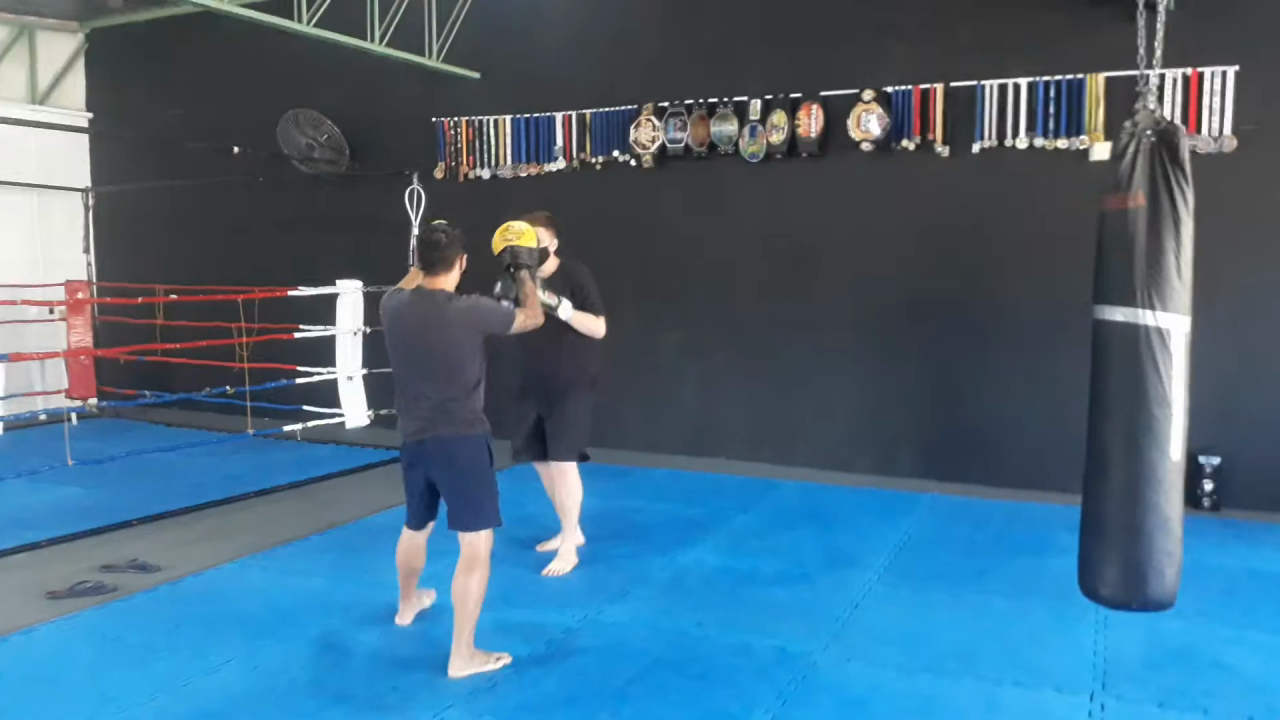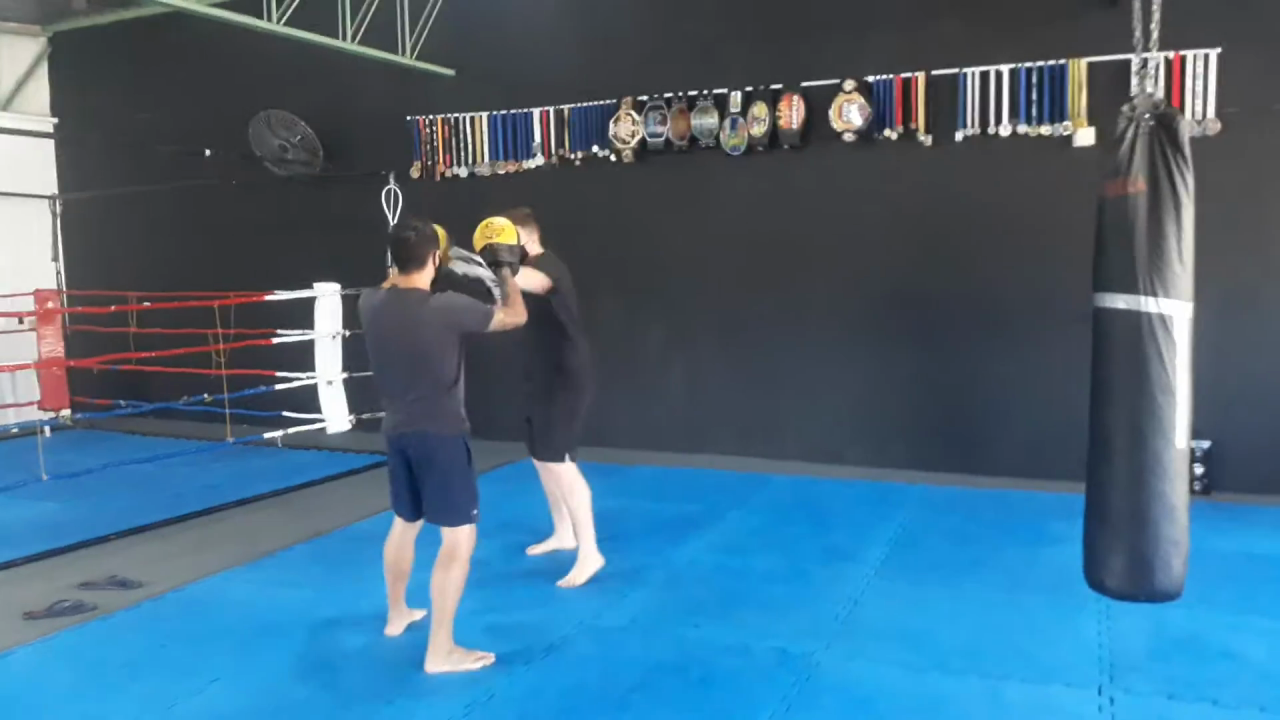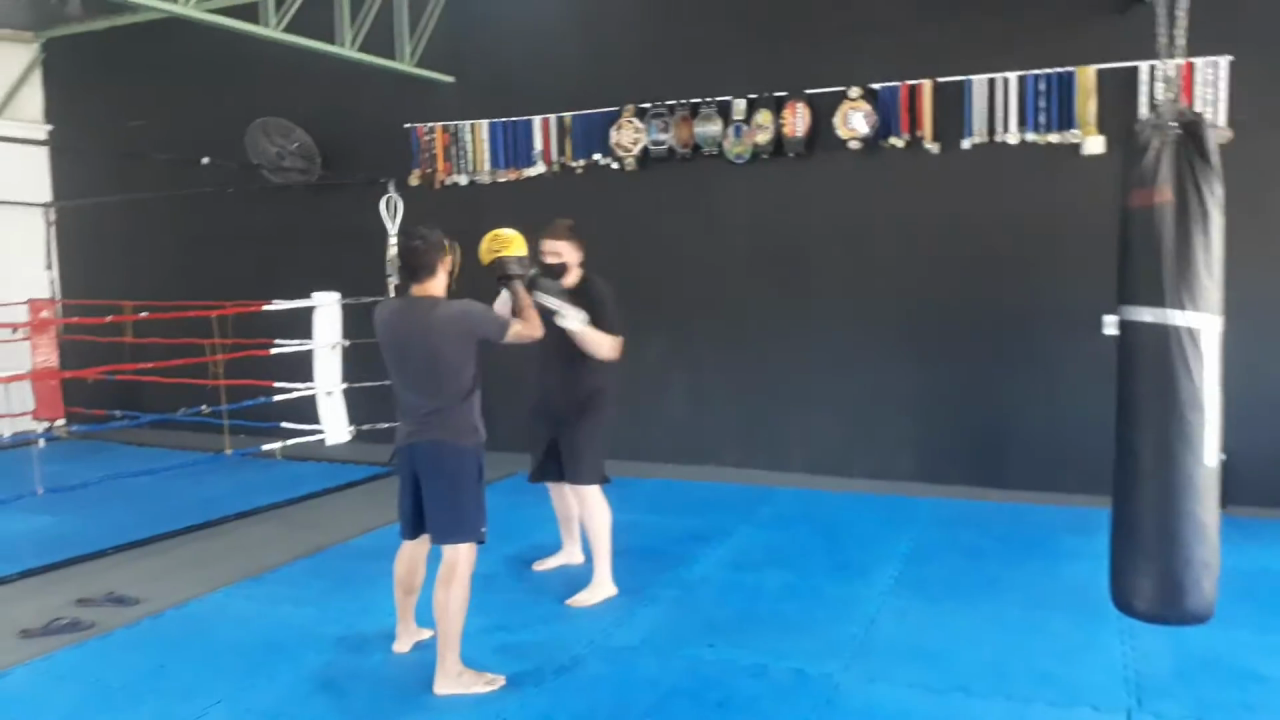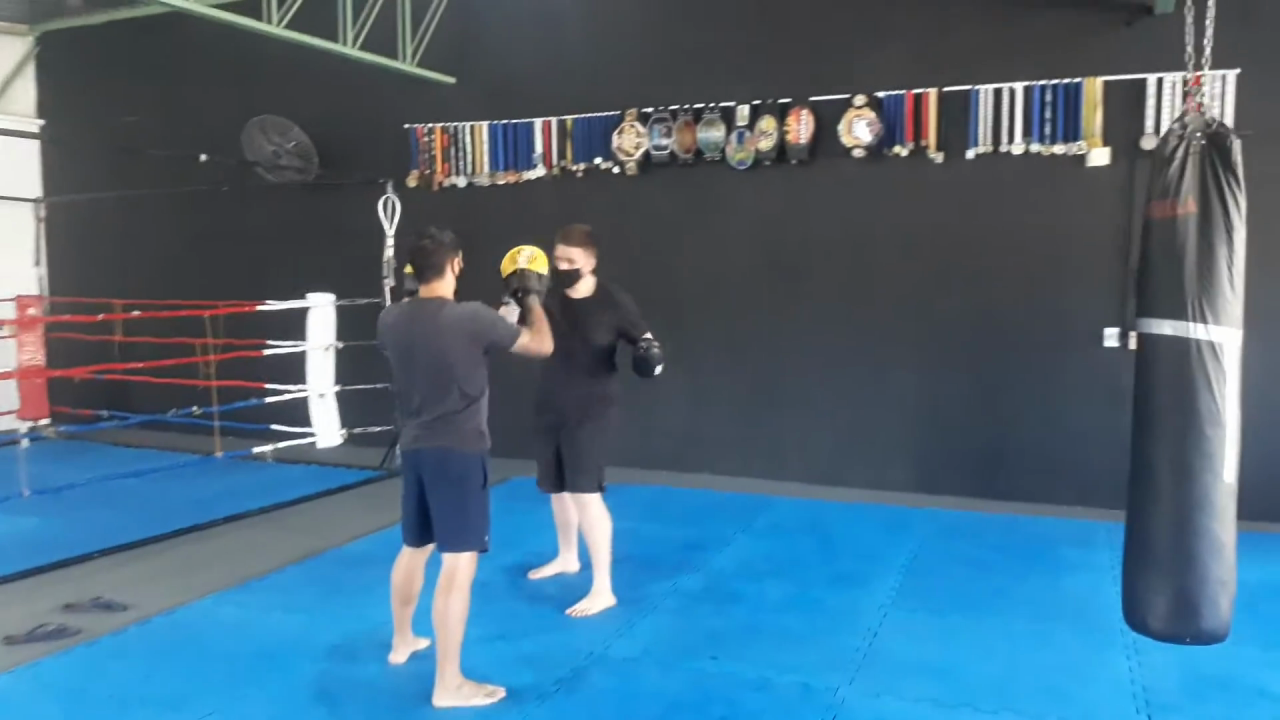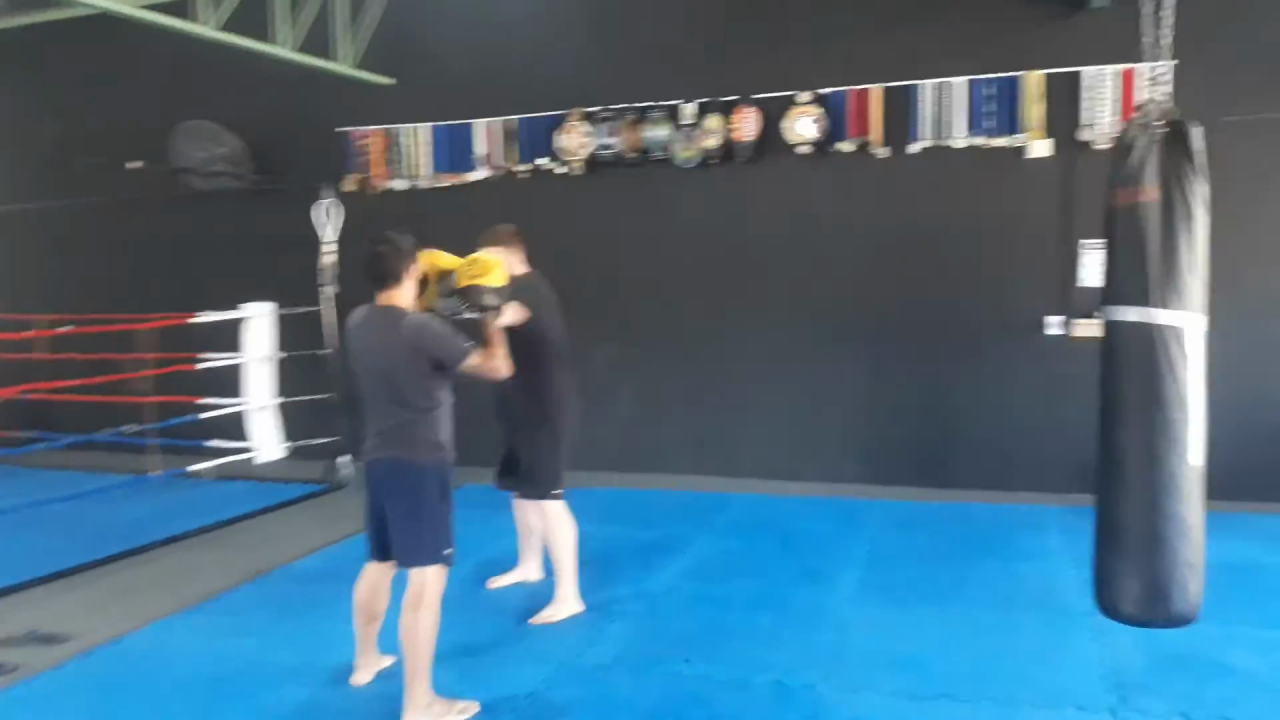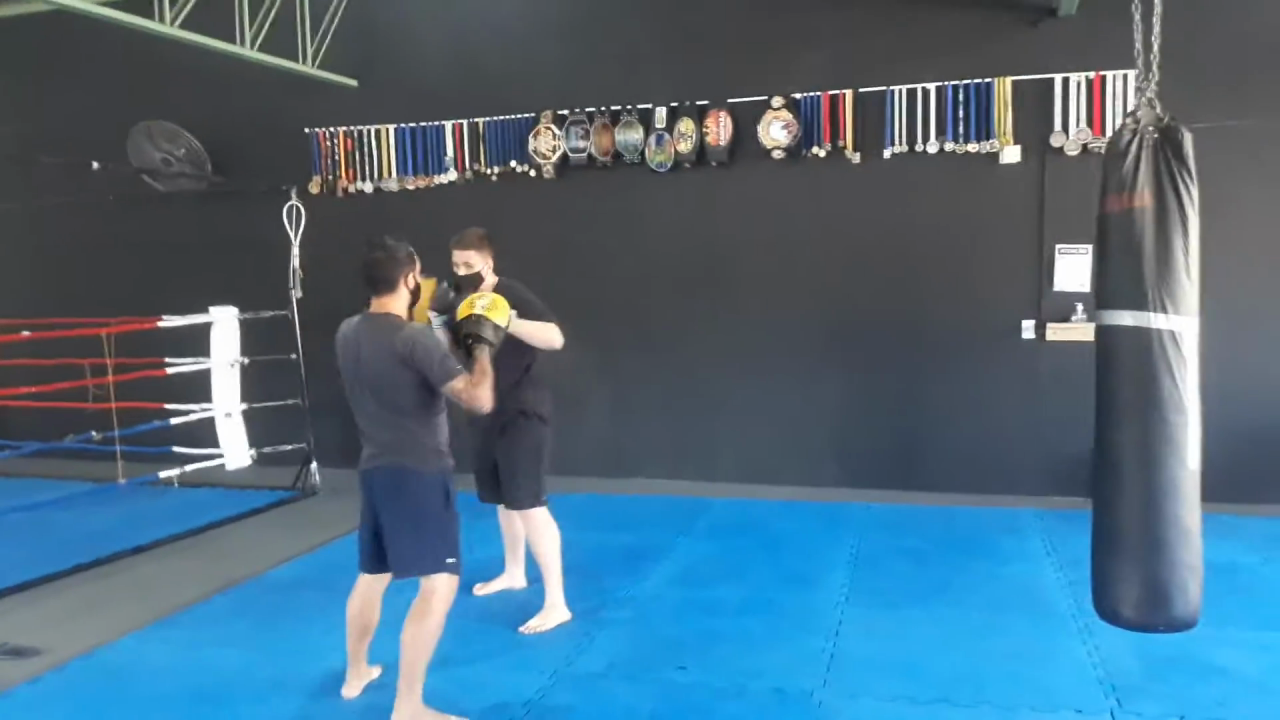
dt=0.3s
person 1, frame 1
left shoulder: (393, 306)
right shoulder: (473, 311)
right elbow: (534, 317)
left wrist: (421, 266)
right wrist: (524, 272)
left hip: (414, 437)
right hip: (461, 440)
left knee: (416, 526)
right knee: (476, 542)
left ankle: (408, 602)
right ankle: (463, 654)
person 1, frame 2
left shoulder: (371, 305)
right shoulder: (448, 309)
right elbow: (515, 316)
left wrist: (404, 264)
right wrist: (504, 269)
left hip: (398, 432)
right hip: (441, 435)
left knee: (405, 522)
right knee: (459, 536)
left ankle: (397, 614)
right ankle: (441, 650)
person 1, frame 3
left shoulder: (386, 315)
right shoulder: (464, 315)
right elbow: (531, 330)
left wrist: (419, 273)
right wrist: (516, 281)
left hip: (411, 444)
right hip: (454, 446)
left knee: (415, 540)
right knee: (459, 554)
left ankle: (405, 631)
right ankle: (449, 672)
person 1, frame 4
left shoulder: (392, 319)
right shoulder: (471, 317)
right elbow: (542, 345)
left wrist: (412, 289)
right wrist: (532, 296)
left hip: (416, 448)
right hip: (458, 452)
left knee: (414, 548)
right knee: (459, 562)
left ankle: (401, 641)
right ankle: (448, 685)
person 1, frame 5
left shoulder: (358, 323)
right shoulder: (424, 328)
right elbow: (497, 368)
left wrist: (426, 298)
right wrist: (490, 313)
left hip: (378, 458)
right hip: (419, 463)
left knee: (379, 563)
right knee: (427, 577)
left ankle: (366, 661)
person 1, frame 6
left shoulder: (348, 332)
right shoulder: (415, 340)
right elbow: (479, 400)
right wrist: (483, 344)
left hip: (376, 468)
right hip: (419, 473)
left knee: (373, 576)
right knee: (438, 586)
left ankle: (356, 673)
person 2, frame 1
left shoulder: (576, 276)
left elbow: (599, 329)
left wrist: (558, 305)
left hip: (574, 384)
right hip: (537, 385)
left knee: (563, 462)
right knee: (538, 459)
right ankle: (570, 530)
person 2, frame 2
left shoulder: (549, 268)
right shoulder: (526, 272)
left elbow: (534, 283)
left hip: (567, 380)
right hip: (544, 379)
left knee: (556, 458)
right knee: (542, 457)
left ankle: (589, 555)
right ankle: (564, 533)
person 2, frame 3
left shoulder: (596, 291)
right shoulder: (540, 284)
left elbow: (609, 349)
right elbow: (502, 316)
left wrist: (571, 317)
right wrist: (513, 289)
left hip: (585, 402)
right hip: (552, 401)
left knee: (585, 485)
right knee: (554, 478)
left ankle: (603, 579)
right ankle: (570, 549)
person 2, frame 4
left shoulder: (612, 301)
right shoulder: (546, 291)
left elbow: (641, 339)
left hip: (591, 407)
right hip: (550, 406)
left knee: (585, 492)
right knee: (557, 486)
left ankle: (603, 588)
right ankle: (566, 556)
person 2, frame 5
left shoulder: (528, 287)
right shoulder: (512, 291)
left elbow: (507, 316)
left hip: (544, 407)
right hip: (521, 407)
left knee: (545, 496)
right knee: (519, 488)
left ankle: (569, 595)
right ankle: (528, 564)
person 2, frame 6
left shoulder: (513, 296)
right shoulder: (462, 301)
left elbow: (554, 339)
left wrist: (506, 320)
left hip: (524, 416)
right hip: (489, 417)
left knee: (529, 506)
right knee: (502, 500)
left ankle: (555, 603)
right ankle: (513, 572)
